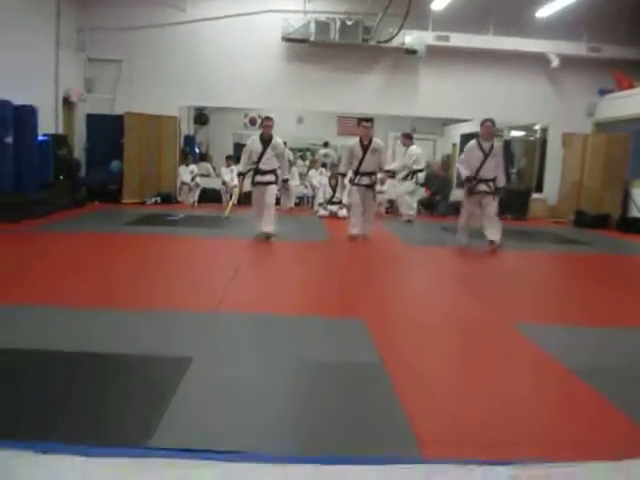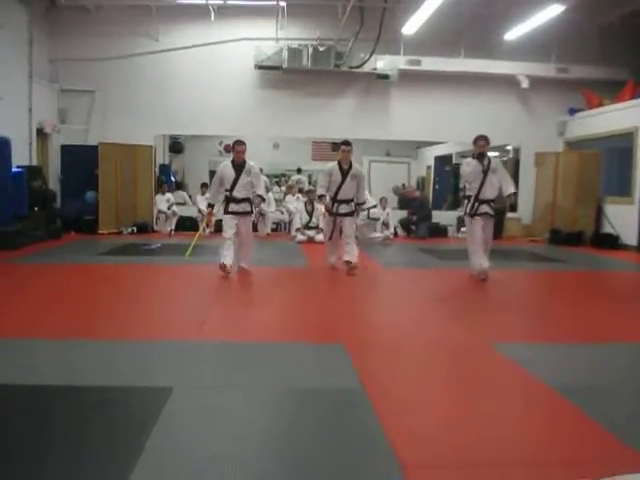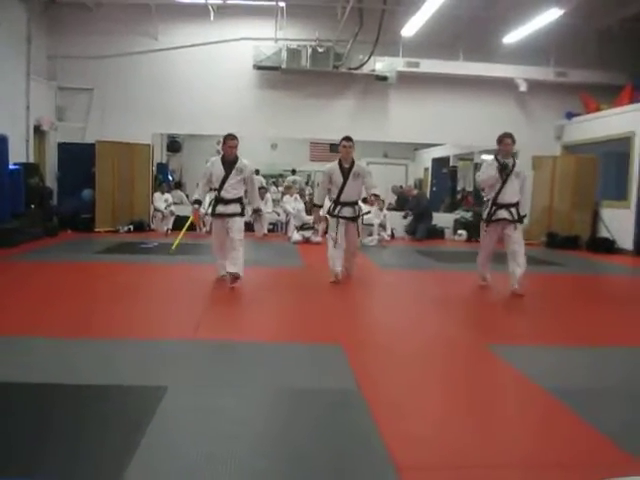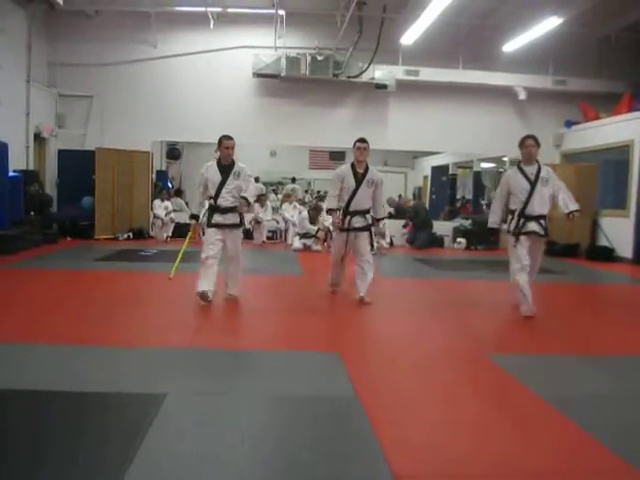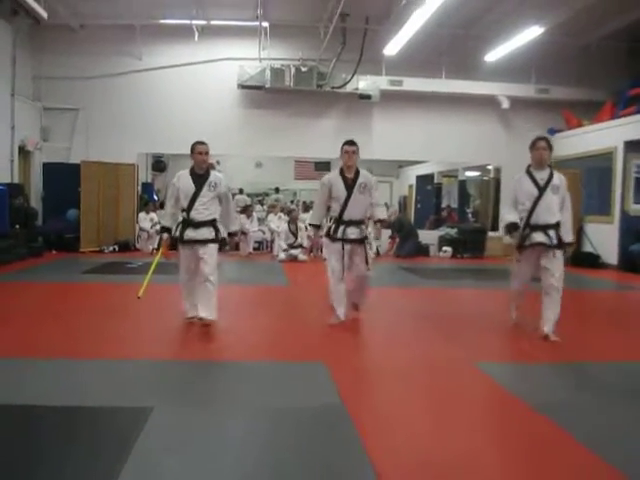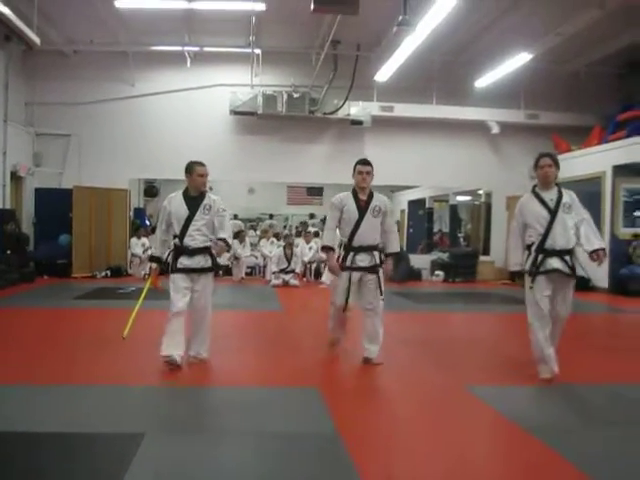
dt=0.5s
person 1, frame 1
left shoulder: (497, 148)
right shoulder: (472, 145)
left elbow: (499, 167)
right elbow: (461, 162)
left wrist: (499, 185)
right wrist: (466, 176)
left hip: (490, 186)
right hip: (473, 185)
left knee: (490, 214)
right knee: (467, 214)
left ankle: (494, 240)
right ankle: (462, 239)
person 1, frame 2
left shoulder: (496, 164)
right shoulder: (468, 162)
left elbow: (505, 180)
right elbow: (467, 177)
left wrist: (510, 193)
right wrist: (477, 161)
left hip: (489, 207)
right hip: (473, 207)
left knee: (486, 241)
right knee: (475, 240)
left ankle: (479, 268)
right ankle: (481, 269)
person 1, frame 3
left shoulder: (519, 168)
right shoulder: (489, 164)
left elbow: (521, 192)
right elbow: (481, 181)
left wrist: (521, 213)
right wrist: (497, 171)
left hip: (513, 214)
right hip: (493, 212)
left knee: (517, 249)
right knee: (486, 247)
left ankle: (516, 283)
right ankle: (484, 276)
person 1, frame 4
left shoulder: (548, 173)
right shoulder: (511, 175)
left elbow: (560, 192)
right elbow: (500, 200)
left wrist: (571, 208)
right wrist: (493, 224)
left hip: (539, 225)
right hip: (519, 225)
left knee: (533, 266)
right knee: (521, 265)
left ankle: (524, 299)
right ankle: (526, 306)
person 1, frame 5
left shoulder: (560, 180)
right shoulder: (520, 180)
left elbow: (565, 210)
right elbow: (510, 206)
left wrist: (567, 239)
right wrist: (512, 225)
left hip: (552, 237)
right hip: (527, 236)
left knee: (553, 284)
right knee: (520, 279)
left ankle: (548, 328)
right ankle: (515, 309)
person 1, frame 6
left shoulder: (570, 198)
right shoulder: (526, 202)
left elbow: (584, 223)
right elbow: (516, 236)
left wrist: (596, 247)
right wrist: (516, 267)
left hip: (564, 263)
right hip: (538, 263)
left knee: (560, 315)
right knee: (540, 315)
left ankle: (545, 355)
right ankle: (547, 366)
person 2, frame 1
left shoulder: (278, 143)
right shoulder: (253, 141)
left elbow: (283, 162)
right elbow: (245, 158)
left wrist: (285, 178)
right wrist: (241, 174)
left hip: (271, 177)
right hip: (257, 176)
left knee: (269, 203)
right knee: (258, 205)
left ankle: (268, 230)
right ankle: (263, 228)
person 2, frame 2
left shoulder: (252, 168)
right shoulder: (224, 167)
left elbow: (259, 185)
right elbow: (215, 187)
left wrist: (259, 197)
right wrist: (210, 206)
left hip: (246, 207)
right hip: (230, 207)
left knee: (245, 238)
right knee: (227, 235)
left ankle: (243, 264)
right ankle: (226, 264)
person 2, frame 3
left shoulder: (245, 166)
right shoulder: (213, 163)
left elbow: (252, 188)
right elbow: (204, 184)
left wrist: (256, 208)
right wrist: (196, 204)
left hip: (236, 208)
right hip: (218, 207)
left knee: (236, 241)
right knee: (219, 243)
left ankle: (234, 273)
right ankle: (223, 271)
person 2, frame 4
left shoulder: (242, 170)
right shoulder: (208, 169)
left elbow: (249, 189)
right elbow: (201, 194)
left wrist: (244, 201)
right wrist: (195, 218)
left hip: (234, 218)
right hip: (213, 218)
left knee: (234, 257)
right knee: (209, 255)
left ankle: (232, 290)
right ankle: (205, 290)
person 2, frame 5
left shoulder: (218, 180)
right shoulder: (180, 178)
left elbow: (228, 207)
right elbow: (171, 206)
left wrist: (232, 232)
right wrist: (166, 232)
left hip: (209, 233)
right hip: (186, 232)
left knee: (208, 275)
right knee: (188, 277)
left ankle: (205, 315)
right ankle: (192, 311)
person 2, frame 6
left shoulder: (215, 202)
right shoulder: (172, 201)
left elbow: (224, 227)
right elbow: (162, 232)
left wrist: (222, 242)
right wrist: (156, 260)
left hip: (204, 261)
right hip: (179, 260)
left knee: (202, 310)
right knee: (177, 308)
left ankle: (197, 351)
right ankle: (172, 354)
person 3, frame 1
left shoulder: (379, 145)
right shoulder: (353, 145)
left elbow: (384, 161)
right elbow: (346, 162)
right wrist: (342, 178)
left hip: (371, 179)
right hip: (356, 179)
left knee: (370, 208)
right knee: (356, 205)
left ankle: (365, 232)
right ankle: (354, 232)
person 3, frame 2
left shoulder: (358, 171)
right shoulder: (330, 169)
left elbow: (360, 191)
right elbow: (322, 186)
left wrist: (359, 207)
right wrist: (324, 200)
left hip: (349, 208)
right hip: (333, 206)
left knee: (349, 236)
right knee: (332, 237)
left ankle: (350, 263)
right ankle: (333, 261)
person 3, frame 3
left shoulder: (362, 169)
right shoulder: (330, 169)
left elbow: (370, 186)
right elbow: (321, 190)
left wrist: (373, 197)
right wrist: (316, 211)
left hip: (353, 211)
right hip: (336, 210)
left knee: (352, 244)
right knee: (335, 243)
left ankle: (347, 269)
right ankle: (336, 274)
person 3, frame 4
left shoulder: (376, 176)
right shoulder: (341, 172)
left elbow: (378, 201)
right elbow: (332, 195)
left wrist: (377, 223)
right wrist: (334, 215)
left hip: (364, 221)
right hip: (344, 220)
left knee: (365, 258)
right knee: (337, 256)
left ankle: (362, 294)
right ankle: (334, 282)
person 3, frame 5
left shoulder: (368, 179)
right shoulder: (329, 180)
left elbow: (375, 204)
right elbow: (320, 206)
left wrist: (378, 223)
right wrist: (316, 231)
left hip: (360, 232)
right hip: (337, 232)
left knee: (362, 273)
right knee: (337, 274)
left ankle: (354, 298)
right ankle: (339, 313)
person 3, frame 6
left shoulder: (383, 203)
right shoulder: (340, 200)
left elbow: (390, 232)
right elbow: (330, 228)
left wrist: (389, 258)
right wrist: (330, 255)
left hip: (372, 260)
right hip: (347, 259)
left knee: (374, 307)
right knee: (339, 303)
left ankle: (371, 352)
right ankle: (336, 334)
